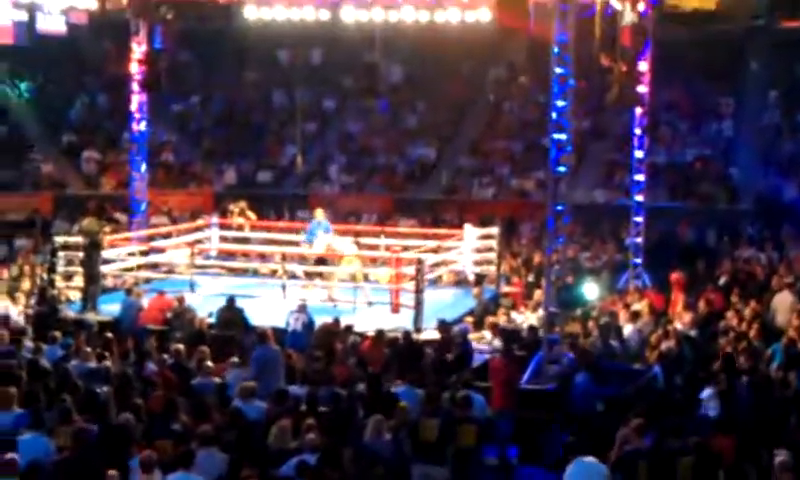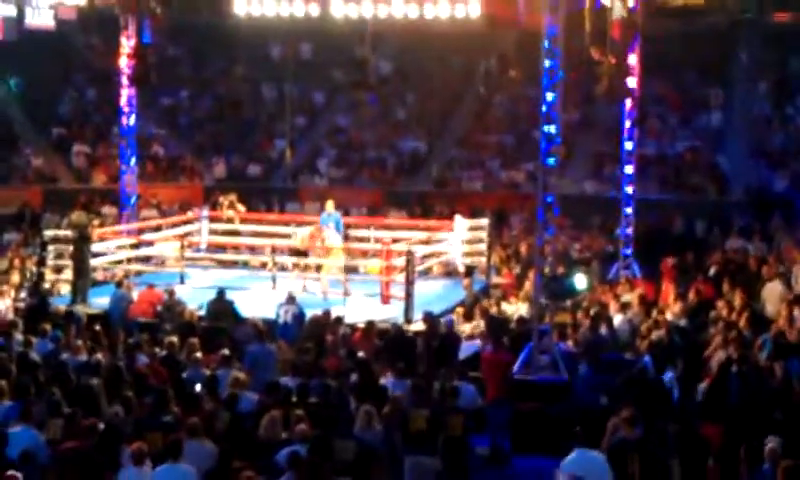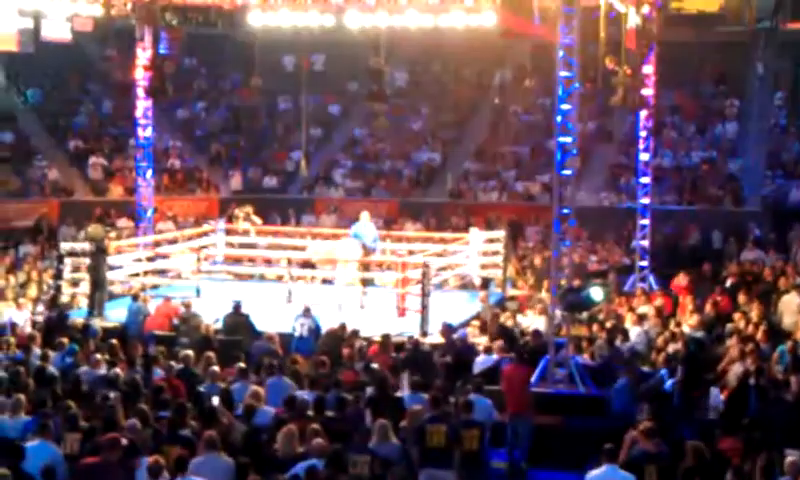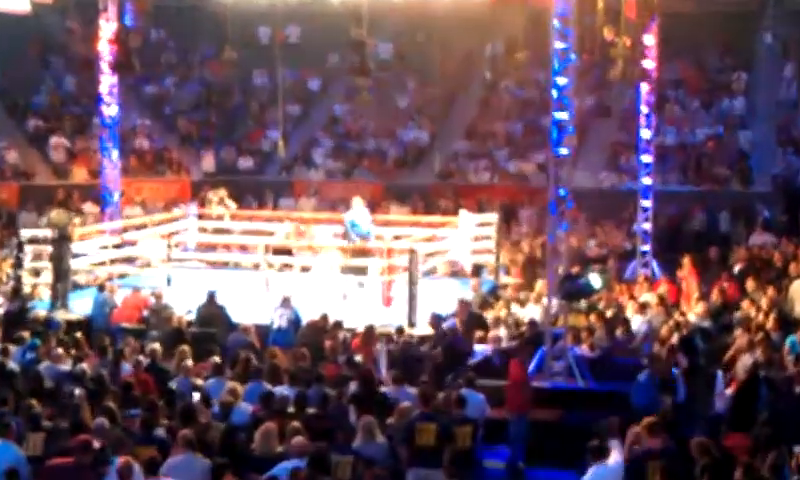
dt=0.5s
person 1, frame 1
left shoulder: (495, 360)
right shoulder: (508, 364)
left hip: (497, 402)
right hip: (506, 402)
left knee: (501, 430)
right knee: (505, 431)
left ankle: (503, 456)
right ankle: (503, 456)
person 1, frame 2
left shoulder: (486, 353)
right shoulder: (506, 355)
left elbow: (483, 373)
right elbow: (509, 372)
left hip: (491, 393)
right hip: (502, 393)
left knee: (493, 421)
right knee: (502, 421)
left ankle: (495, 447)
right ankle: (500, 448)
person 1, frame 3
left shoulder: (507, 369)
right shoulder: (527, 371)
left elbow: (504, 388)
right elbow: (528, 389)
left hip: (511, 408)
right hip: (524, 409)
left knee: (512, 436)
right knee: (523, 437)
left ankle: (513, 462)
right ankle: (521, 463)
person 1, frame 4
left shoulder: (514, 363)
right shoulder: (520, 369)
right elbow: (524, 391)
left hip: (515, 406)
right hip: (519, 407)
left knee: (517, 434)
right knee: (518, 435)
left ankle: (515, 462)
right ankle: (515, 463)
